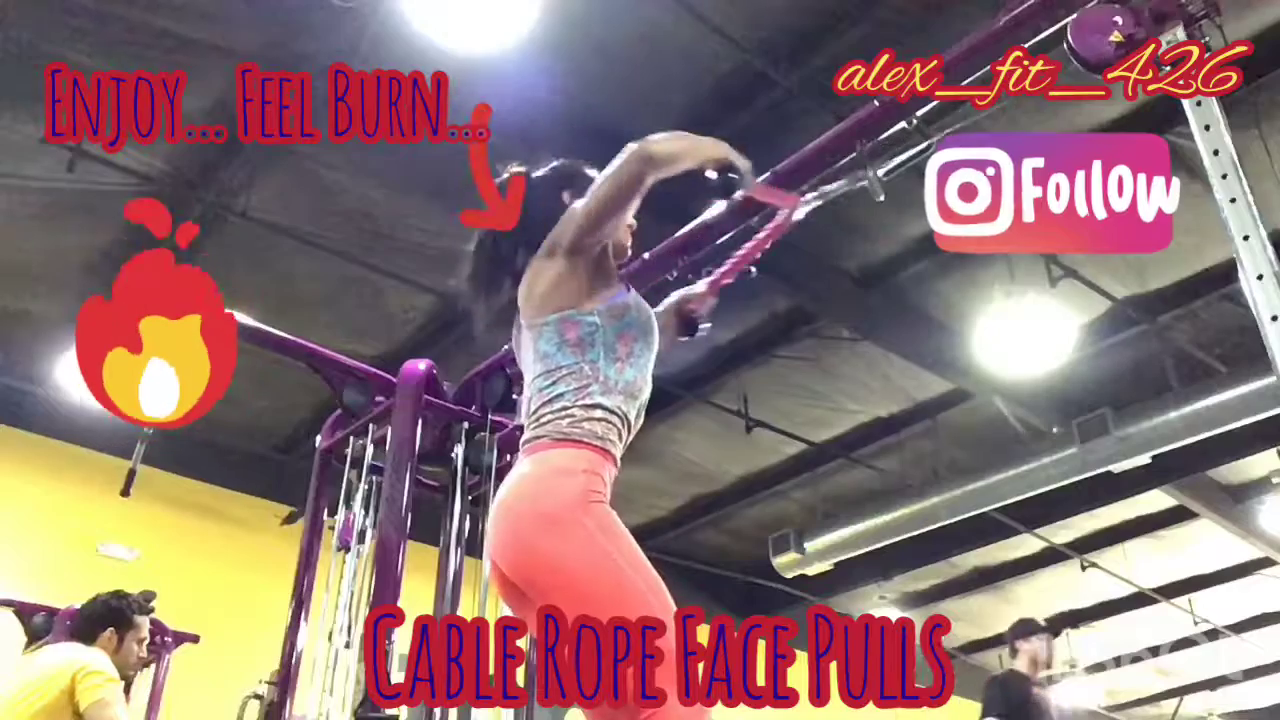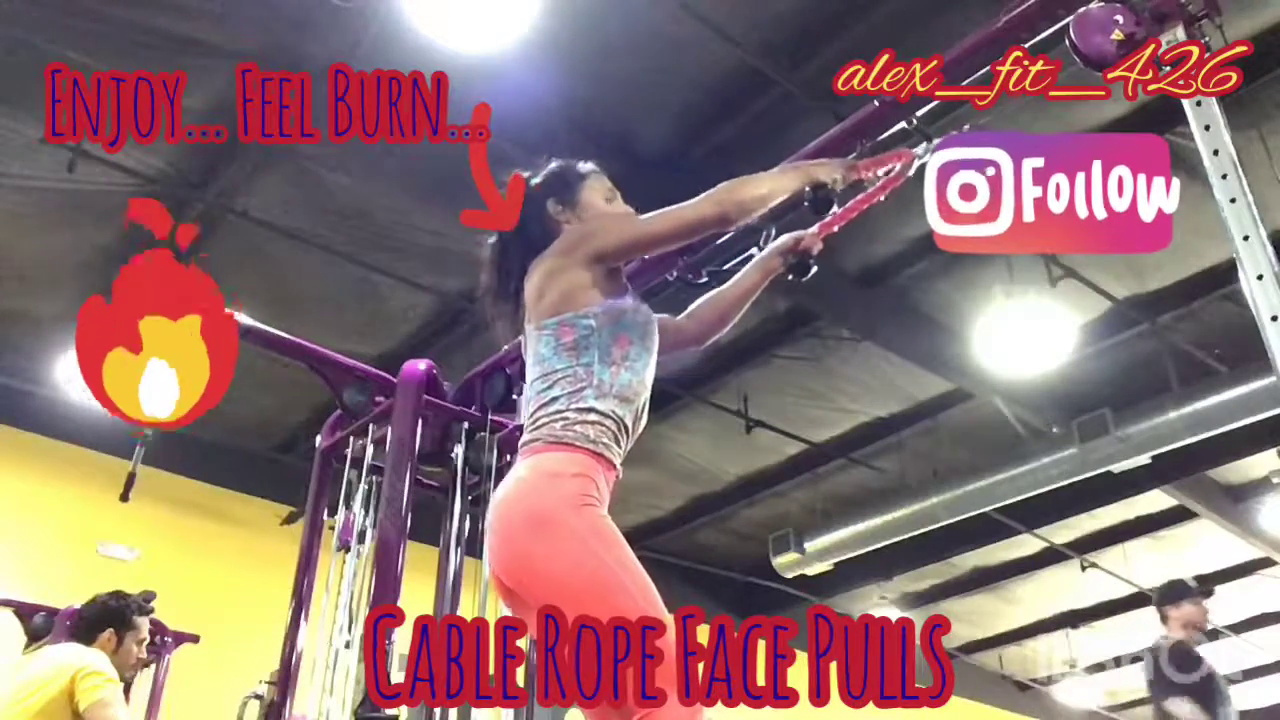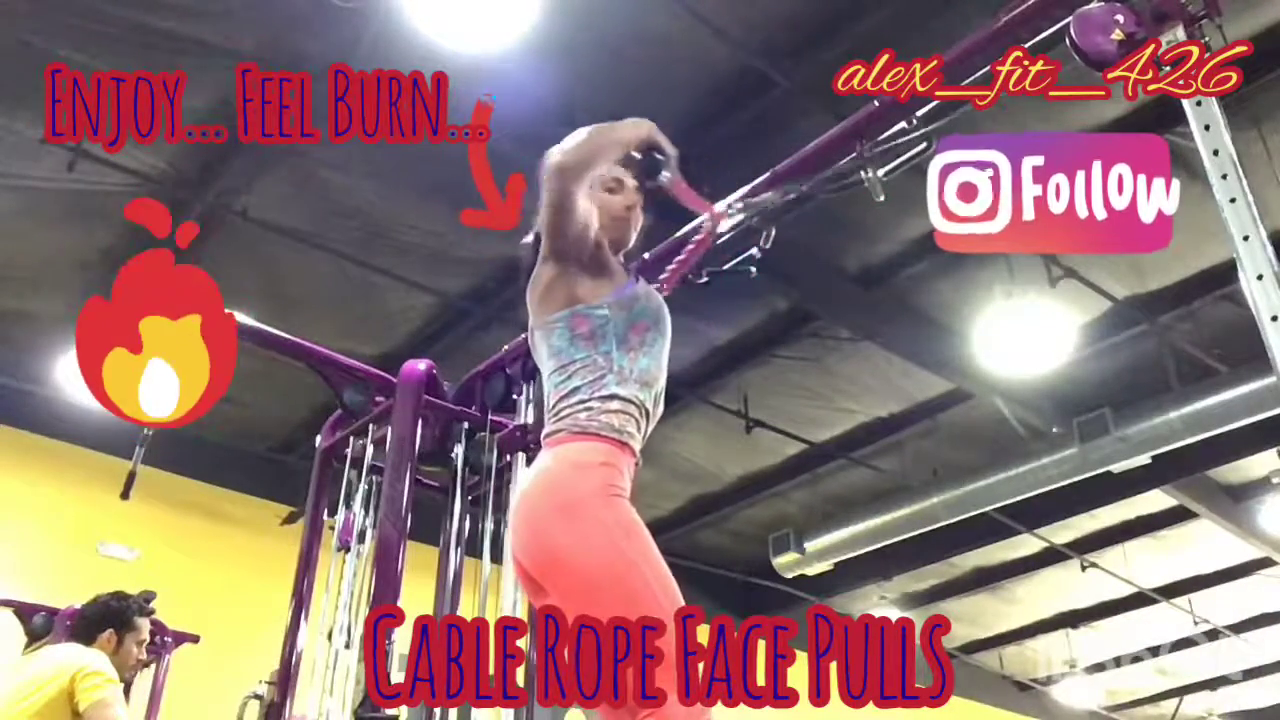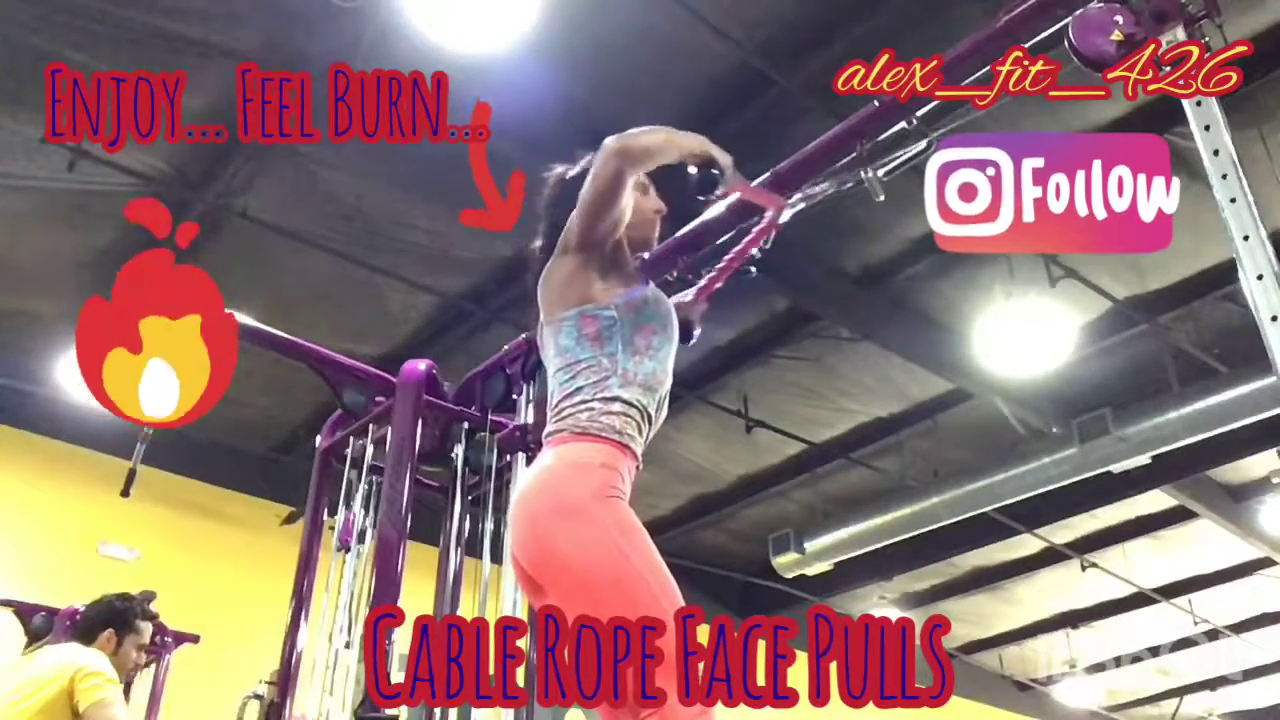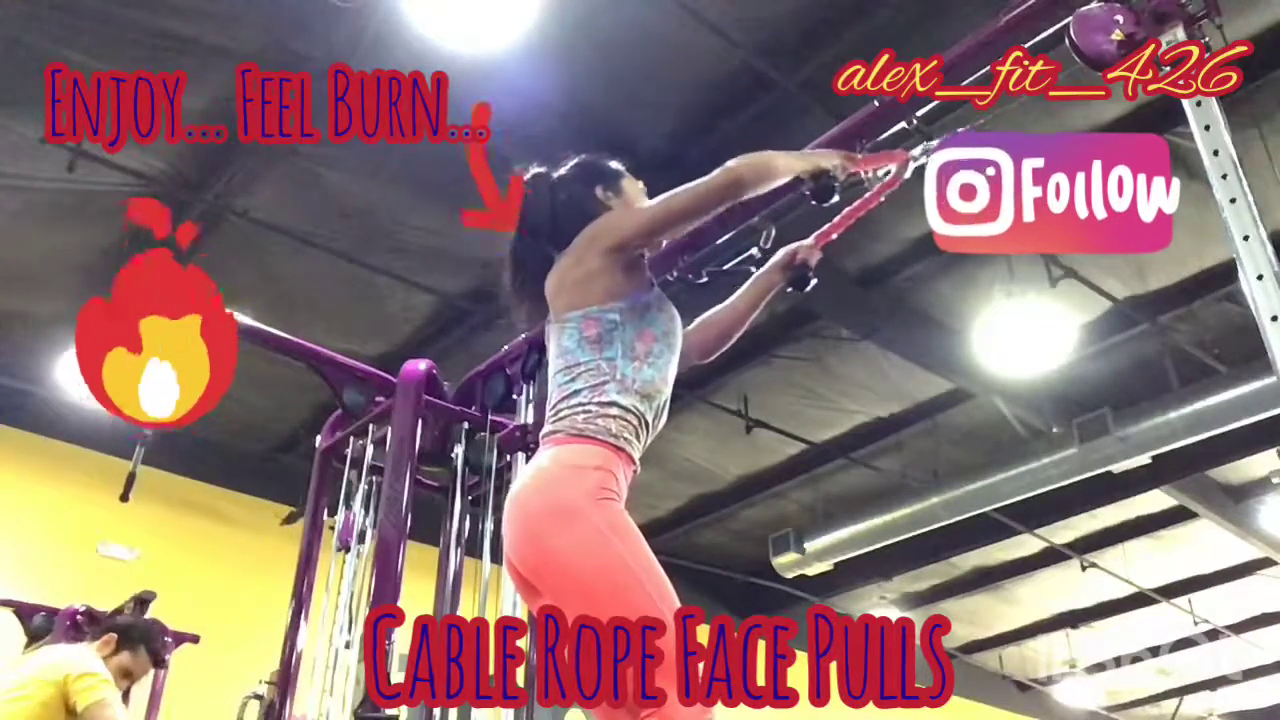
dt=0.7s
person 1, frame 1
left shoulder: (552, 296)
right shoulder: (568, 251)
right elbow: (643, 159)
left wrist: (666, 316)
right wrist: (718, 152)
left hip: (533, 508)
right hip: (559, 497)
person 1, frame 2
left shoulder: (604, 307)
right shoulder: (573, 250)
left elbow: (690, 328)
right elbow: (718, 208)
left wrist: (776, 257)
right wrist: (806, 172)
left hip: (542, 510)
right hip: (550, 501)
person 1, frame 3
left shoulder: (588, 288)
right shoulder: (571, 252)
right elbow: (563, 165)
left wrist: (642, 317)
right wrist: (637, 133)
left hip: (558, 500)
right hip: (577, 489)
person 1, frame 4
left shoulder: (588, 287)
right shoulder: (586, 248)
right elbow: (623, 152)
left wrist: (670, 315)
right wrist: (700, 149)
left hip: (558, 501)
right hip: (576, 491)
person 1, frame 5
left shoulder: (598, 288)
right shoulder: (601, 244)
left elbow: (696, 344)
right elbow: (732, 179)
left wrist: (776, 271)
right wrist: (812, 160)
left hip: (555, 502)
right hip: (571, 493)
